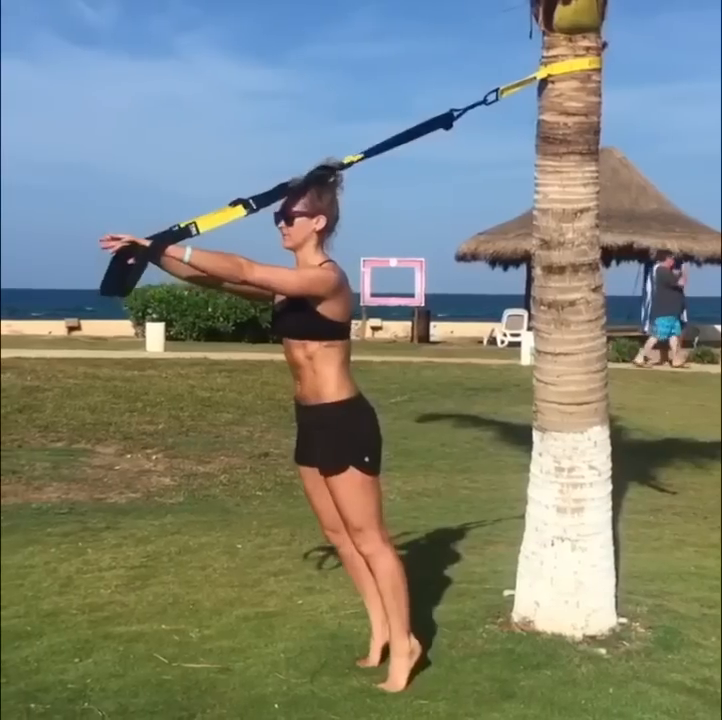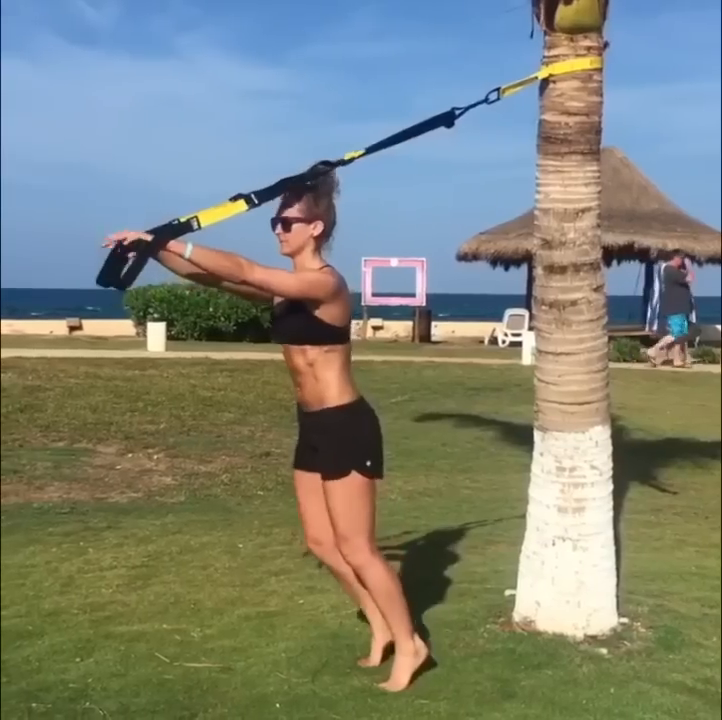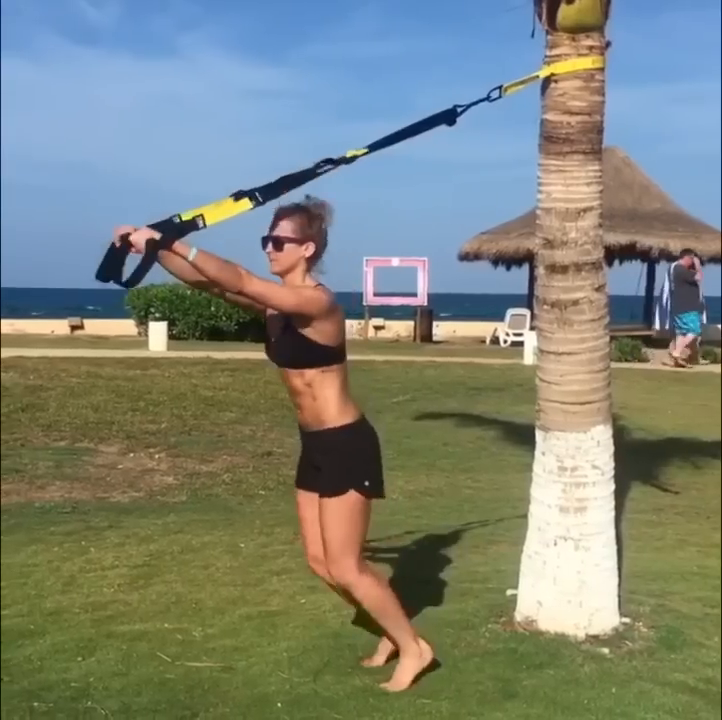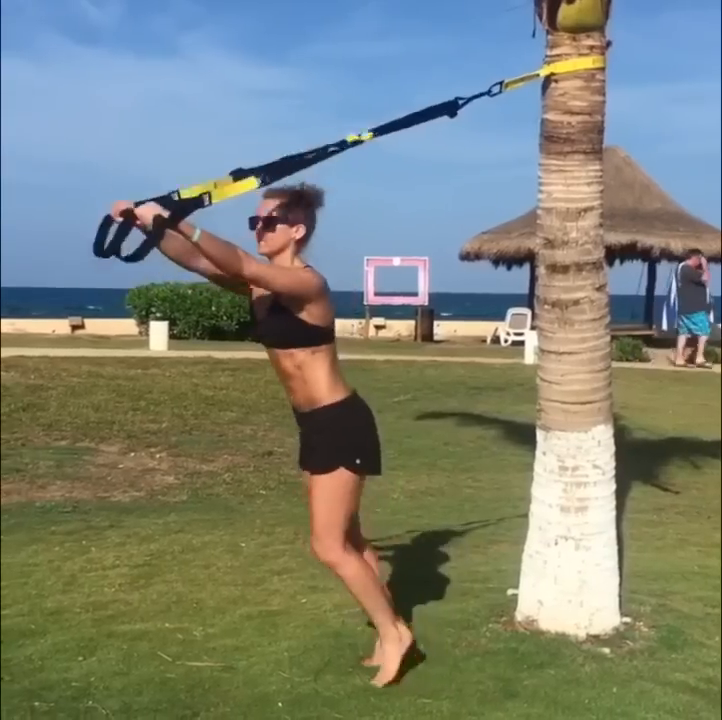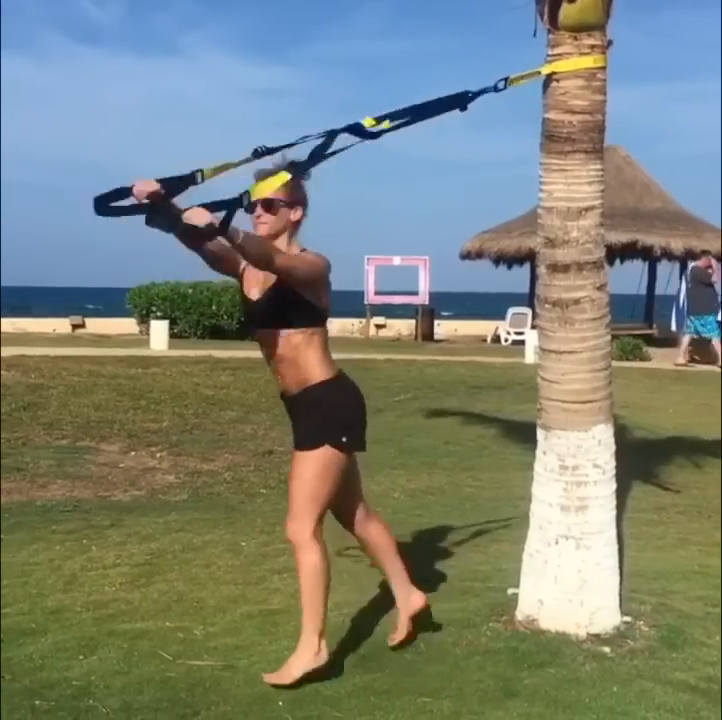
dt=0.1s
person 1, frame 1
left shoulder: (326, 279)
right shoulder: (284, 283)
left elbow: (241, 269)
right elbow: (214, 279)
left wrist: (163, 244)
right wrist: (151, 253)
left hip: (344, 423)
right hip: (311, 423)
left knee: (370, 540)
right knee: (343, 536)
left ankle: (405, 643)
right ankle: (382, 628)
person 1, frame 2
left shoulder: (325, 284)
right shoulder: (282, 288)
left elbow: (241, 270)
right elbow: (214, 277)
left wrist: (163, 238)
right wrist: (153, 249)
left hip: (346, 427)
right hip: (313, 428)
left knee: (356, 548)
right knee: (322, 541)
left ankle: (409, 644)
right ankle: (382, 628)
person 1, frame 3
left shoulder: (315, 302)
right shoulder: (273, 304)
left elbow: (242, 284)
right elbow: (208, 282)
left wrist: (170, 244)
right wrist: (154, 247)
left hip: (346, 446)
right hip: (316, 447)
left knee: (344, 568)
right knee: (320, 560)
left ankle: (414, 648)
right ankle: (391, 636)
person 1, frame 4
left shoulder: (306, 282)
right shoulder: (260, 285)
left elbow: (242, 263)
right elbow: (198, 260)
left wrist: (173, 220)
right wrist: (148, 224)
left hip: (342, 424)
right hip: (314, 427)
left knee: (330, 546)
right knee: (347, 539)
left ankle: (392, 633)
right ankle: (389, 625)
person 1, frame 5
left shoulder: (310, 265)
right shoulder: (247, 266)
left elbow: (275, 266)
right elbow: (202, 245)
left wrist: (217, 227)
right wrist: (160, 204)
left hip: (330, 405)
right hip: (306, 410)
left knee: (300, 527)
right knee: (353, 514)
left ankle: (311, 645)
right ankle: (406, 595)
